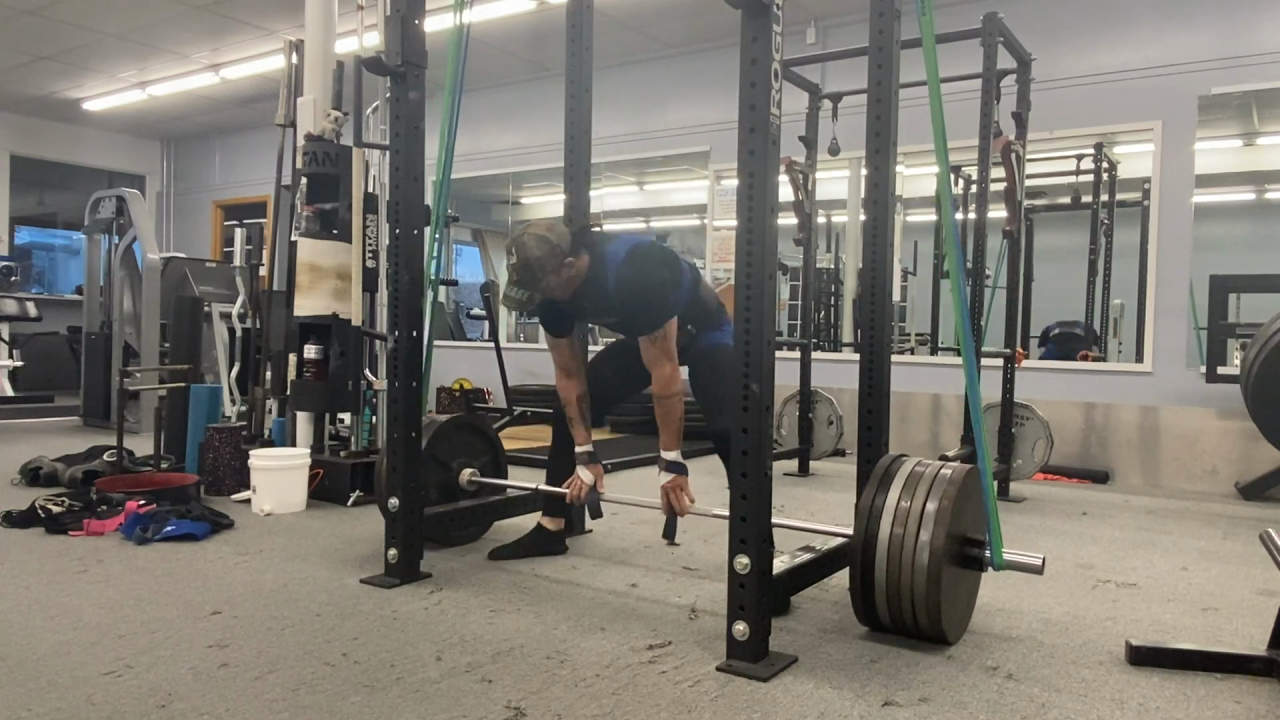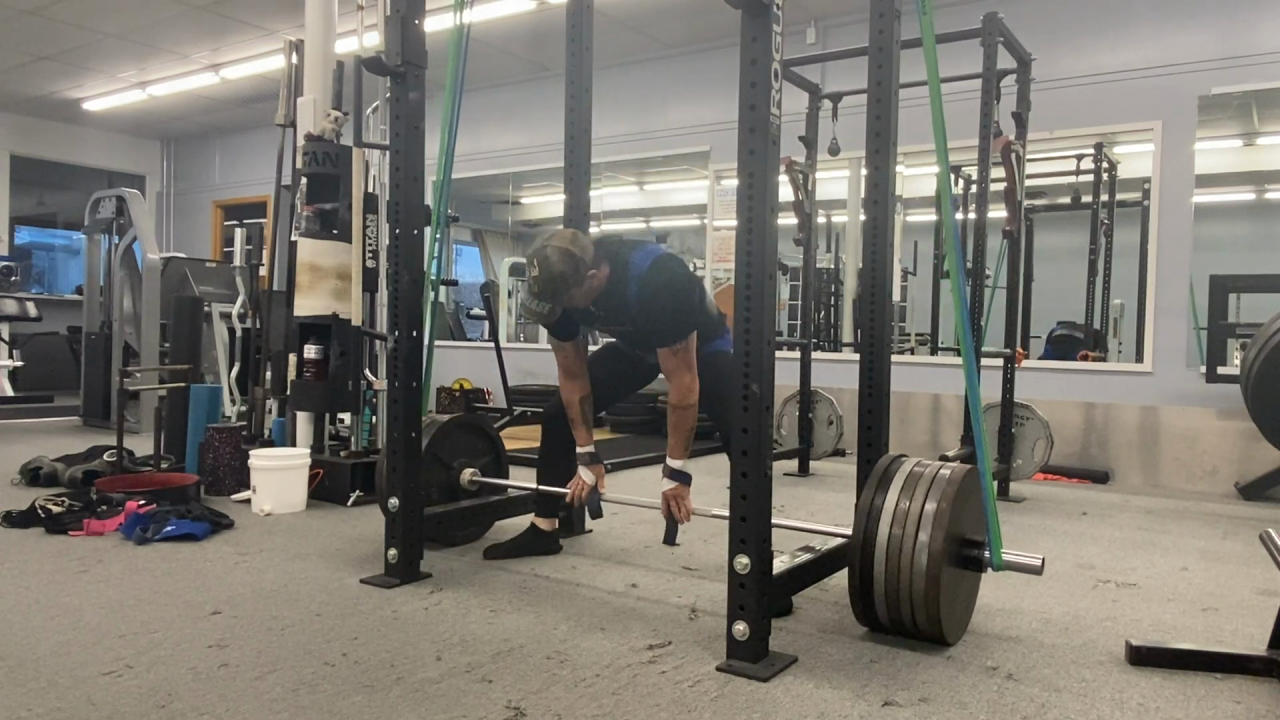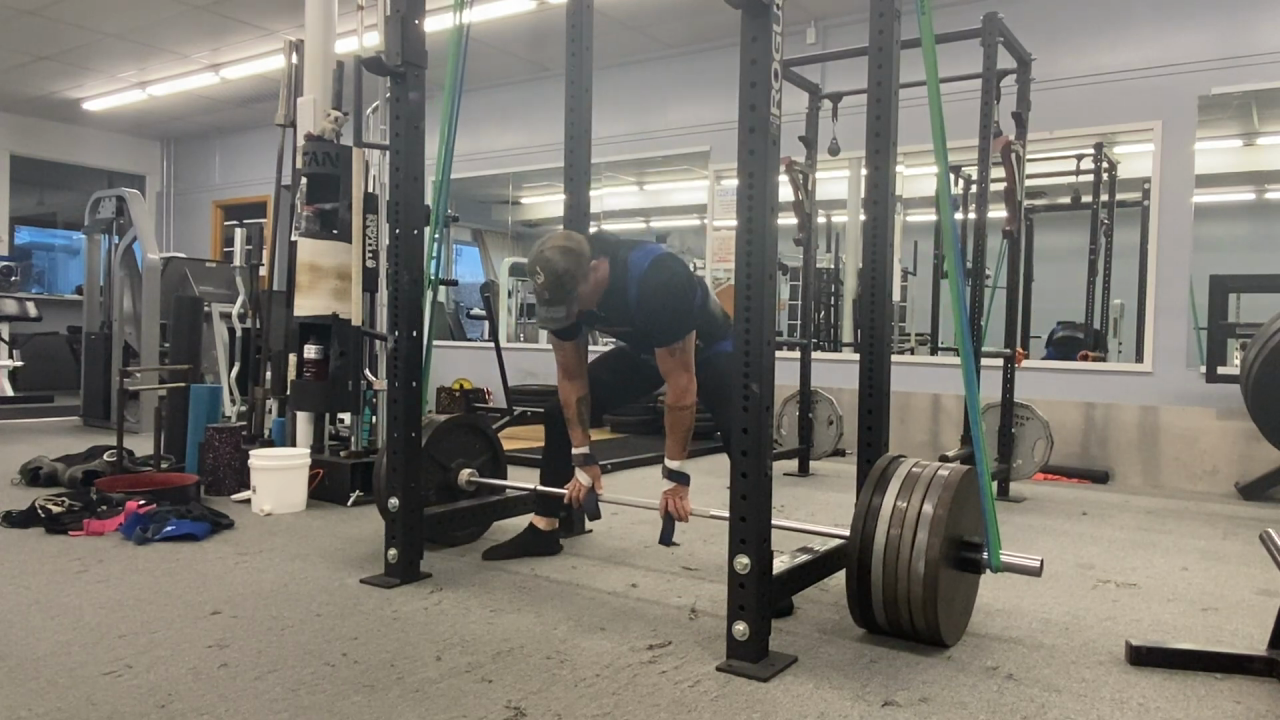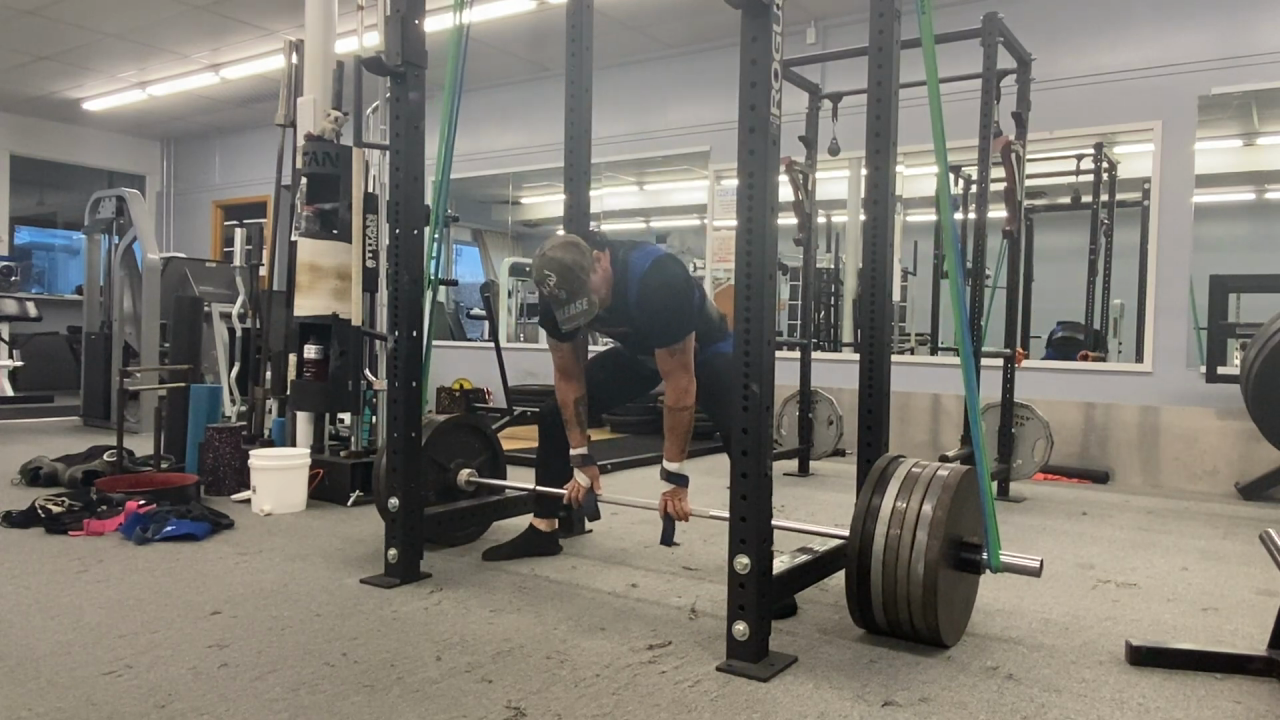
dt=0.4s
person 1, frame 1
left shoulder: (636, 269)
right shoulder: (550, 289)
left elbow: (664, 371)
right elbow: (569, 374)
left wrist: (671, 463)
right wrist: (585, 456)
left hip: (704, 332)
right hip: (639, 338)
left knee: (726, 430)
right knee: (568, 414)
right ankle: (550, 530)
person 1, frame 2
left shoulder: (658, 279)
right shoulder: (557, 287)
left elbow: (683, 382)
right elbow: (572, 375)
left wrist: (676, 473)
right wrist: (587, 458)
left hip: (702, 344)
right hip: (633, 345)
right knee: (558, 415)
right ankle: (543, 530)
person 1, frame 3
left shoulder: (657, 279)
right shoulder: (562, 288)
left elbow: (680, 383)
right elbow: (571, 376)
left wrist: (675, 475)
right wrist: (582, 459)
left hip: (707, 348)
right hip: (640, 349)
right knee: (560, 415)
right ankle: (543, 529)
person 1, frame 4
left shoulder: (658, 278)
right shoulder: (561, 294)
left elbow: (679, 382)
right elbow: (568, 376)
left wrist: (673, 476)
right wrist: (582, 461)
left hip: (703, 350)
right hip: (638, 352)
right knee: (556, 415)
right ankle: (542, 531)
